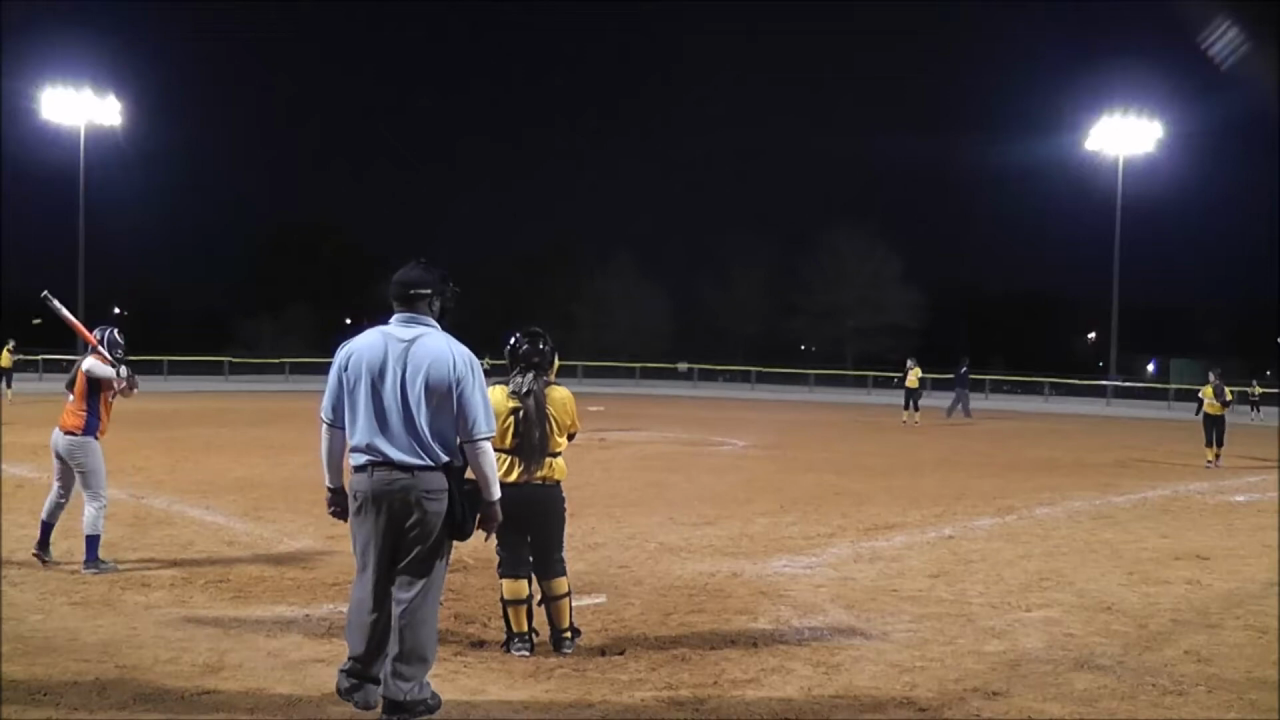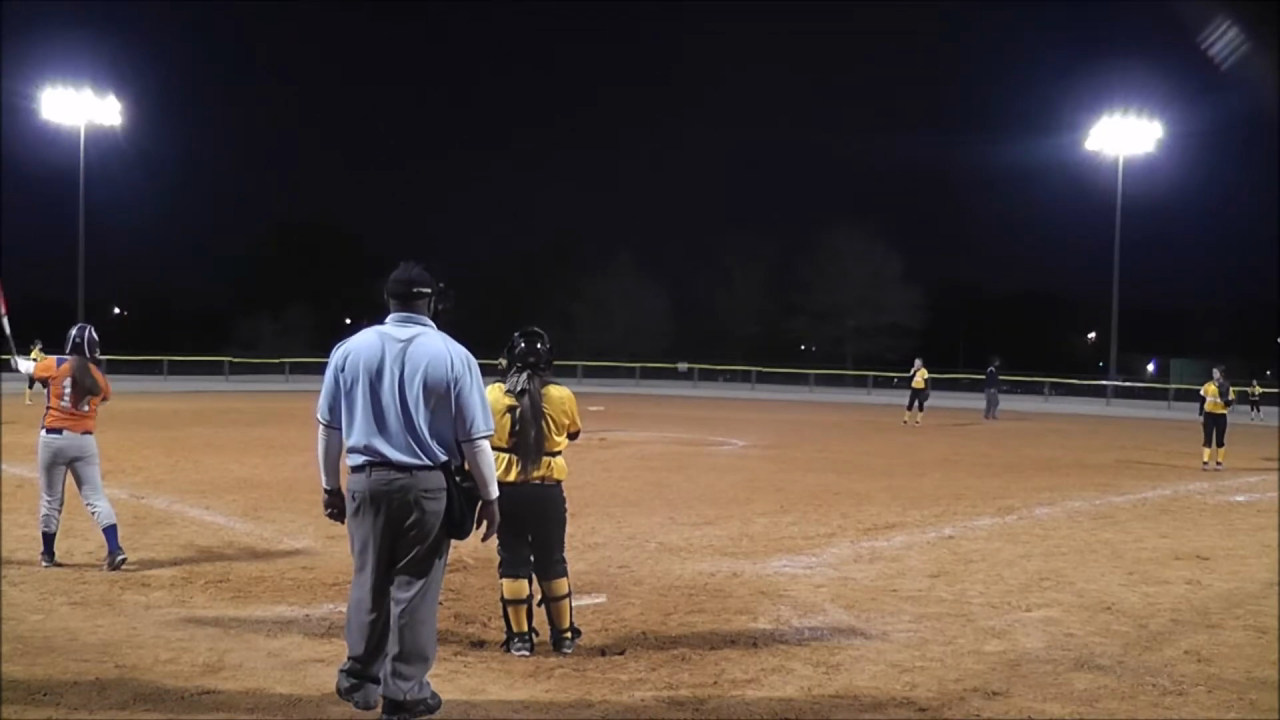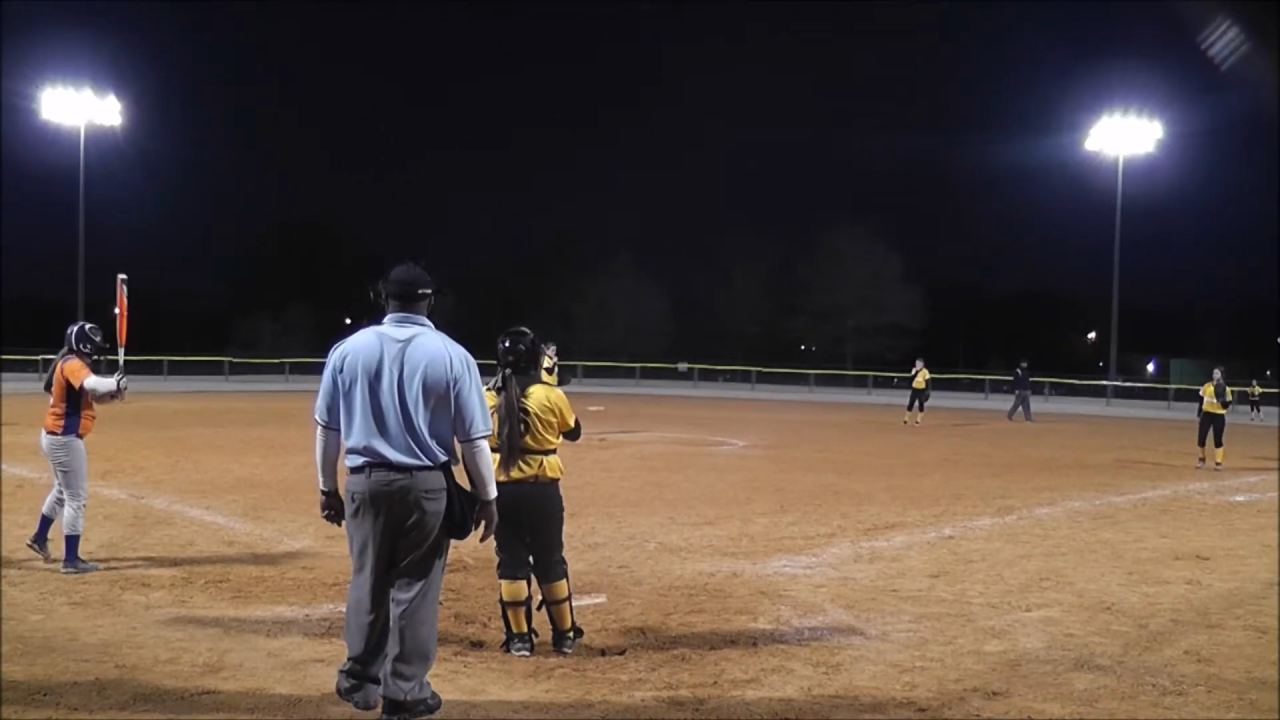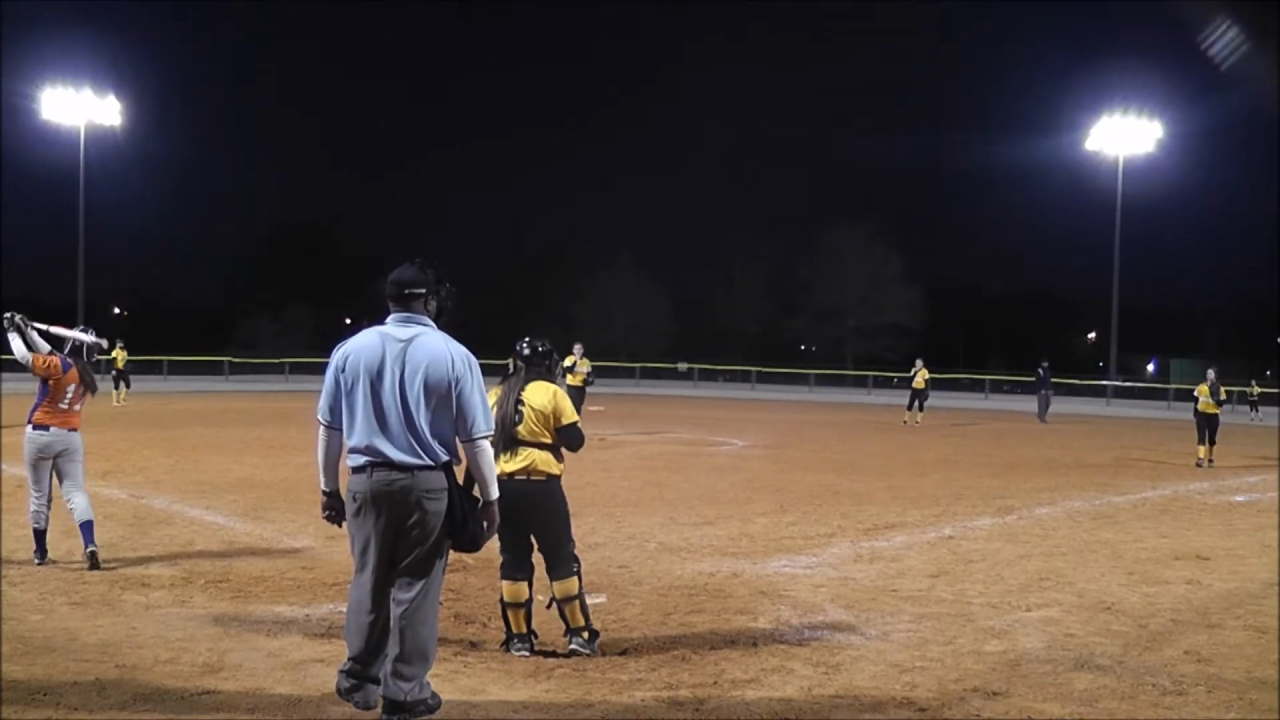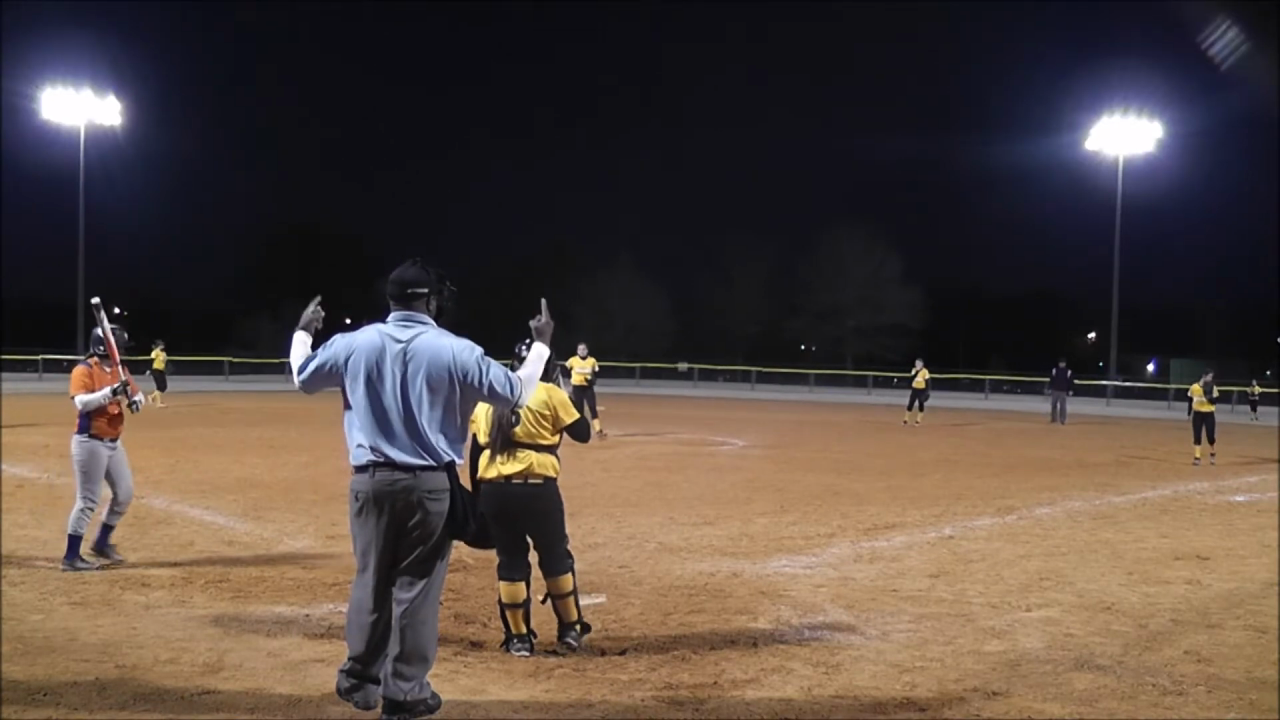
dt=1s
person 1, frame 1
left shoulder: (354, 349)
right shoulder: (456, 356)
left elbow: (333, 428)
right elbow: (477, 439)
left wrist: (334, 486)
right wrist: (491, 499)
left hip: (369, 482)
right hip: (429, 486)
left knee: (370, 582)
right knee: (416, 587)
left ankle: (361, 681)
person 1, frame 2
left shoulder: (350, 349)
right shoulder: (452, 355)
left elbow: (329, 428)
right elbow: (474, 438)
left wrist: (330, 487)
right wrist: (489, 496)
left hip: (367, 481)
right hip: (427, 485)
left knee: (369, 582)
right knee: (415, 587)
left ankle: (360, 680)
person 1, frame 3
left shoulder: (349, 349)
right shoulder: (451, 355)
left elbow: (328, 429)
right elbow: (474, 438)
left wrist: (328, 488)
right wrist: (487, 497)
left hip: (366, 482)
right hip: (426, 485)
left knee: (368, 583)
right knee: (415, 587)
left ankle: (360, 681)
person 1, frame 4
left shoulder: (351, 349)
right shoulder: (454, 355)
left elbow: (330, 429)
right elbow: (476, 439)
left wrist: (329, 489)
right wrist: (490, 498)
left hip: (368, 482)
right hip: (428, 485)
left knee: (369, 582)
right knee: (416, 587)
left ankle: (360, 682)
person 1, frame 5
left shoulder: (353, 345)
right shoulder: (456, 351)
left elbow: (303, 378)
right elbow: (516, 394)
left wrist: (302, 332)
right wrist: (540, 344)
left hip: (371, 481)
right hip: (430, 484)
left knee: (370, 581)
right knee: (417, 586)
left ankle: (361, 681)
person 2, frame 1
left shoulder: (494, 397)
right shoulder: (562, 398)
left hip: (506, 491)
right hip: (547, 492)
left knee: (512, 562)
right knee: (552, 562)
left ankle: (520, 638)
right ankle: (563, 635)
person 2, frame 2
left shoulder: (492, 395)
right shoulder: (562, 397)
right elbow: (573, 433)
left hip: (506, 490)
right hip: (547, 490)
left knee: (514, 561)
right knee: (552, 561)
left ankle: (520, 637)
right ankle: (564, 635)
person 2, frame 3
left shoulder: (487, 397)
right shoulder: (551, 396)
right elbow: (574, 432)
left hip: (502, 490)
right hip: (542, 489)
left knee: (511, 562)
right knee: (550, 561)
left ankle: (519, 638)
right ankle: (565, 634)
person 2, frame 4
left shoulder: (495, 396)
right shoulder: (551, 393)
right elbow: (573, 441)
right wrist: (571, 434)
left hip: (501, 486)
right hip: (541, 486)
left knee: (513, 561)
right knee: (561, 559)
left ankle: (519, 638)
right ankle: (579, 633)
person 2, frame 5
left shoulder: (487, 399)
right shoulder: (549, 393)
left elbow: (475, 452)
right elbow: (582, 433)
left wrist: (477, 497)
right wrist: (564, 397)
left hip: (494, 489)
right hip: (537, 487)
left knee: (510, 562)
right knee: (556, 556)
left ankle: (519, 638)
right ankle: (570, 629)
person 3, frame 1
left shoulder: (102, 366)
right shoulder: (96, 361)
left elbow: (125, 391)
right elbow: (89, 366)
left wrist: (127, 380)
right wrist: (117, 373)
left hip: (62, 436)
right hip: (81, 440)
left knee: (61, 491)
right knee: (95, 500)
left ankle: (43, 545)
right ankle: (91, 560)
person 3, frame 2
left shoulder: (55, 365)
right shoulder: (97, 375)
left elbow: (28, 368)
left wrist: (19, 361)
left hip: (53, 439)
right hip: (84, 441)
left knee: (51, 500)
right knee: (96, 497)
left ankle: (48, 555)
right ankle: (115, 549)
person 3, frame 3
left shoulder: (71, 364)
right shoulder: (72, 364)
left elbow: (93, 394)
right elbow: (93, 385)
left wrist: (114, 389)
right wrist: (116, 382)
left hip: (54, 436)
right hip: (66, 440)
left knee: (62, 489)
right knee: (76, 499)
left ankle: (40, 537)
right ankle: (71, 560)
person 3, frame 4
left shoulder: (59, 366)
right shoulder: (86, 373)
left elbow: (25, 357)
right elbow: (51, 355)
left wrist: (12, 331)
right wrist: (28, 330)
left hip: (40, 436)
right hip: (69, 438)
left knee: (39, 497)
right knee: (76, 493)
left ankle: (41, 552)
right ankle: (89, 544)
person 3, frame 5
left shoulder: (118, 370)
right shoulder: (84, 370)
left elbow: (137, 395)
right elbow: (81, 403)
left wrist: (135, 400)
right wrist: (110, 392)
left hip: (113, 443)
right hip: (90, 443)
left knee: (125, 494)
right knee: (87, 500)
left ankle: (102, 543)
right ankle: (71, 557)
